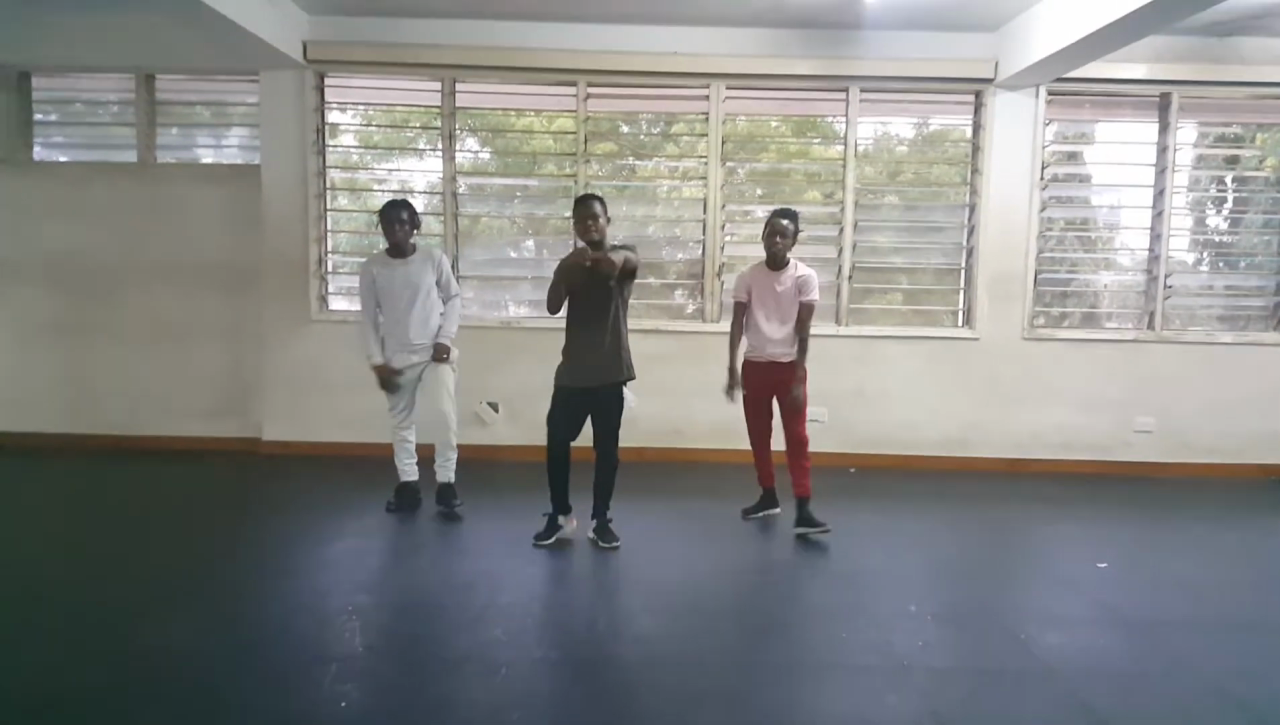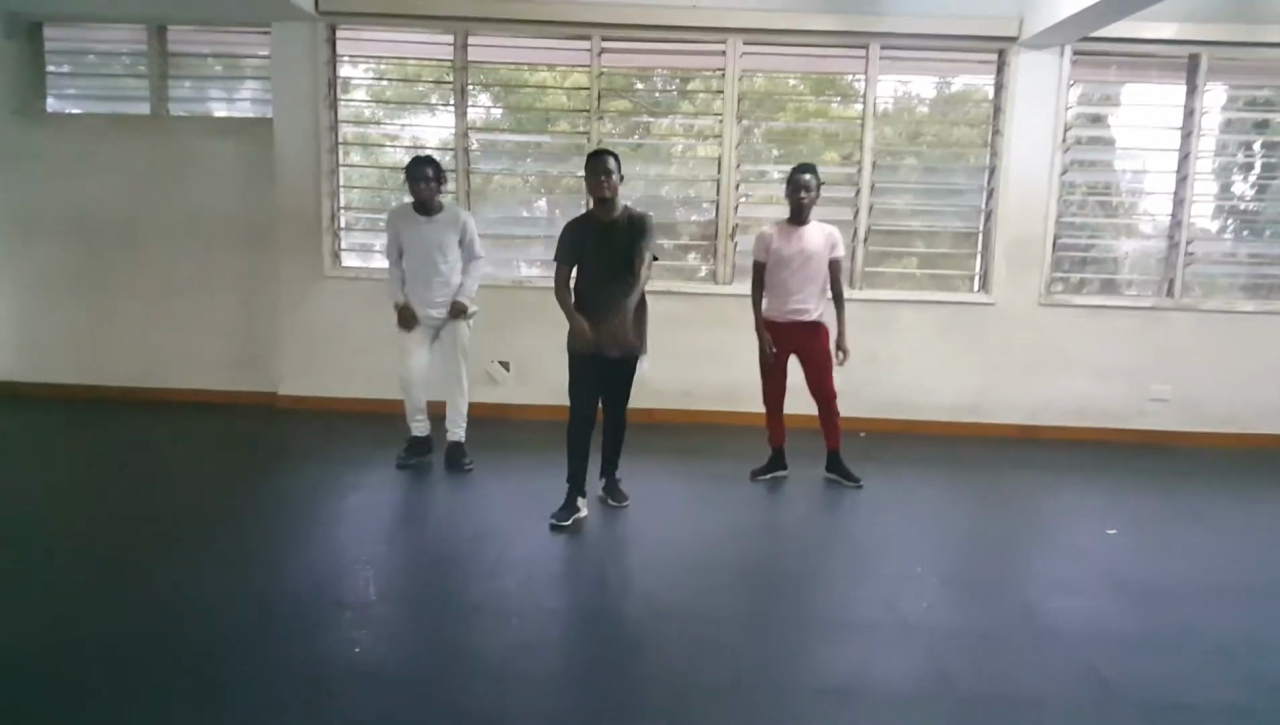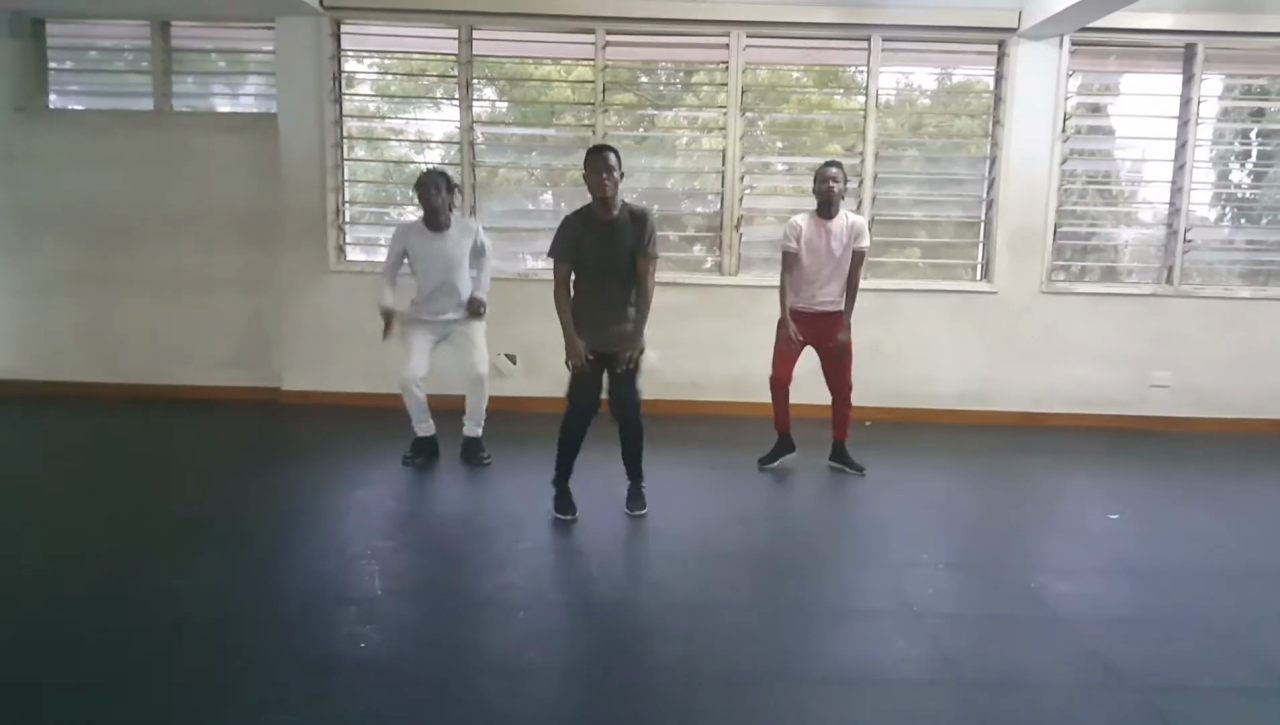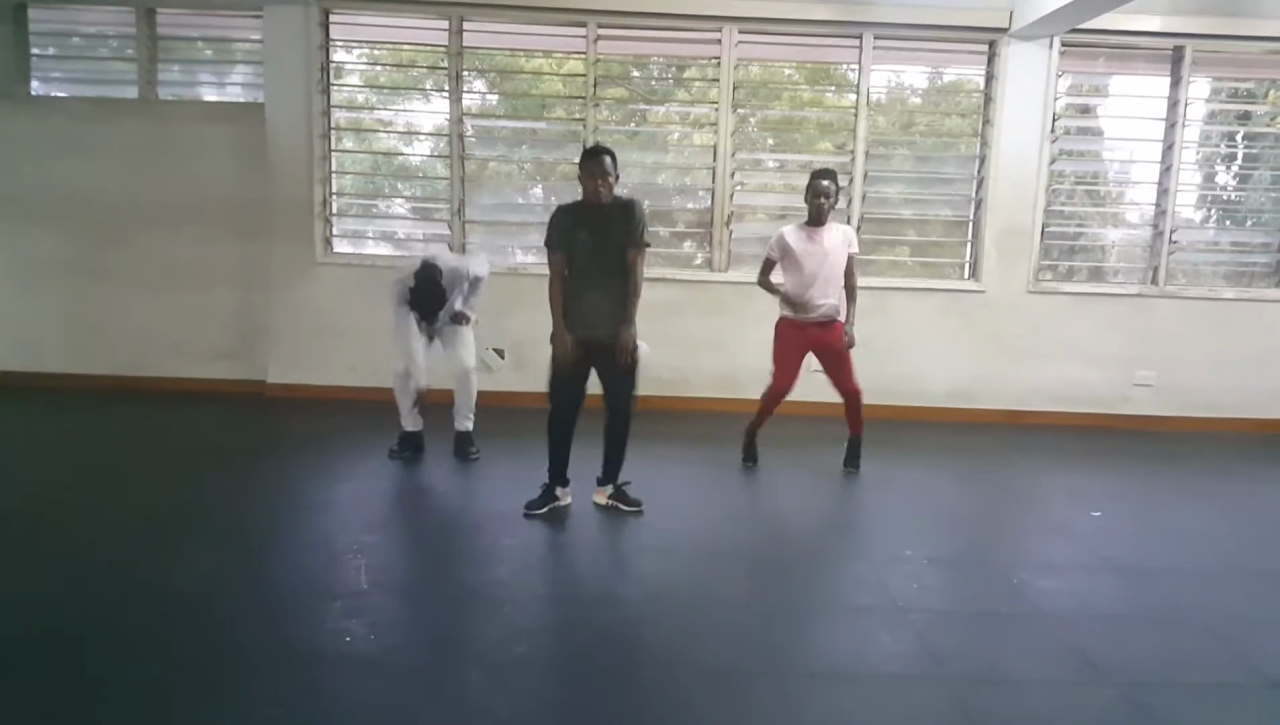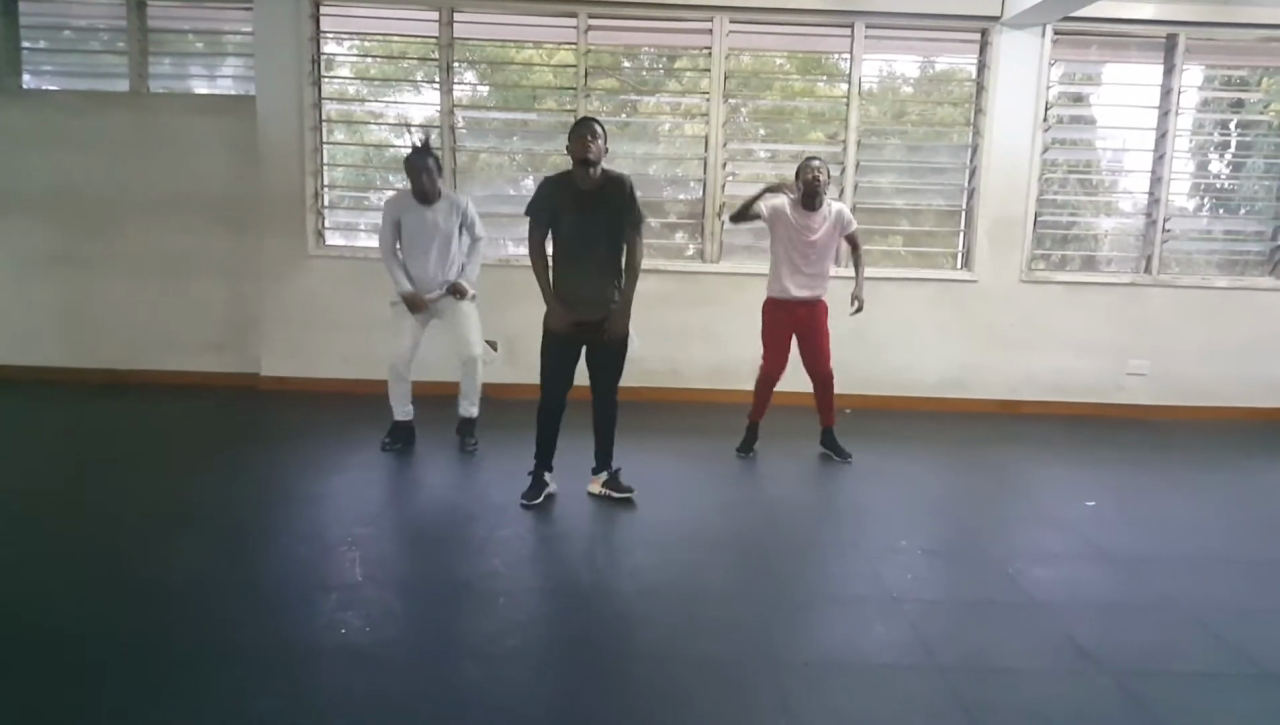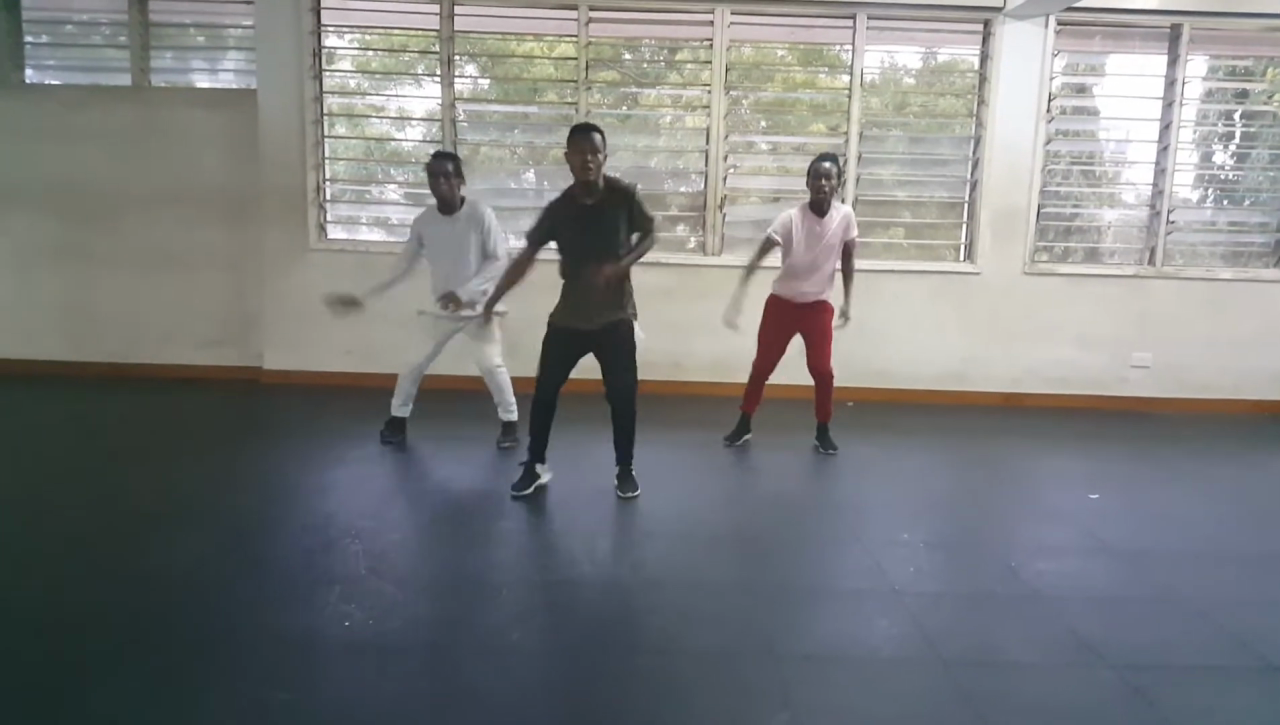
dt=0.3s
person 1, frame 1
left shoulder: (622, 258)
right shoulder: (571, 266)
left elbow: (630, 259)
right elbow: (552, 306)
left wrist: (615, 257)
right wrist: (564, 270)
left hip: (610, 369)
right hip: (573, 368)
left knee: (607, 447)
right knee: (557, 439)
left ankle: (600, 519)
right ankle: (560, 514)
person 1, frame 2
left shoulder: (639, 222)
right shoulder: (576, 228)
left elbow: (642, 269)
right elbow: (561, 282)
left wrist: (627, 309)
right wrist: (575, 319)
left hip: (625, 335)
right hip: (586, 336)
left knee: (616, 412)
right knee: (581, 414)
left ankle: (608, 477)
right ankle: (575, 495)
person 1, frame 3
left shoulder: (640, 219)
right shoulder: (573, 225)
left elbow: (646, 278)
right elbow: (561, 284)
left wrist: (639, 333)
right wrist: (570, 337)
left hip: (625, 332)
right hip: (585, 336)
left knee: (625, 409)
right knee: (582, 407)
left ankle: (635, 485)
right ankle: (562, 487)
person 1, frame 4
left shoulder: (630, 211)
right shoulder: (564, 216)
left elbow: (635, 271)
right elbow: (557, 276)
left wrist: (628, 326)
right wrist: (559, 332)
left hip: (615, 332)
right hip: (573, 332)
left knee: (620, 409)
right knee: (563, 407)
left ankle: (609, 485)
right ankle: (557, 486)
person 1, frame 5
left shoulder: (620, 187)
right shoulder: (551, 189)
left elbow: (634, 249)
right elbow: (536, 246)
left wrist: (625, 305)
right wrist: (551, 303)
left hip: (608, 312)
right hip: (564, 313)
left knee: (606, 394)
right knee: (552, 393)
left ankle: (603, 473)
right ankle: (542, 474)
person 1, frame 6
left shoulder: (621, 194)
right shoulder: (557, 209)
left elbow: (646, 235)
right elbow: (526, 256)
left wrist: (620, 265)
right wrist: (492, 300)
left hip: (614, 315)
right hip: (568, 314)
left knee: (623, 394)
right knee: (544, 389)
left ankle: (624, 469)
right ankle: (535, 466)
person 2, frame 1
left shoulder: (804, 276)
right shoulder: (747, 277)
left elbow: (803, 331)
right elbow: (738, 324)
left wrist: (797, 378)
right wrist: (732, 369)
left hip: (789, 367)
right hip: (755, 365)
left knee: (797, 436)
right knee: (758, 436)
left ankle: (804, 512)
right ankle: (769, 497)
person 2, frame 2
left shoulder: (829, 235)
right shoulder: (768, 236)
left elbow: (836, 287)
right elbow: (757, 287)
left wrist: (841, 333)
right wrist: (760, 331)
left hip: (812, 327)
right hip: (775, 325)
left knee: (825, 395)
right knee: (772, 395)
left ankle: (834, 462)
right ankle: (777, 459)
person 2, frame 3
left shoulder: (856, 225)
right shoulder: (797, 225)
left elbow: (853, 278)
right elbow: (786, 275)
left wrist: (846, 325)
right wrist: (785, 321)
left hip: (832, 317)
right hip: (798, 315)
left knee: (842, 387)
right knee: (779, 379)
left ankle: (839, 451)
right ankle: (784, 442)
person 2, frame 4
left shoulder: (846, 234)
right shoulder: (787, 235)
left elbow: (851, 281)
right elbow: (762, 276)
left wrist: (849, 323)
right wrist: (786, 297)
left hip: (830, 325)
right hip: (793, 324)
left knee: (851, 391)
right knee: (780, 387)
left ankle: (854, 444)
right ankle: (750, 436)
person 2, frame 5
left shoulder: (839, 212)
right shoulder: (780, 207)
left elbow: (856, 248)
right elbow: (736, 219)
left wrist: (859, 286)
right wrist: (766, 190)
left hip: (813, 306)
right hip: (778, 305)
left knee: (822, 372)
right knee: (771, 370)
left ankle: (828, 436)
right ankle: (752, 431)
person 2, frame 6
left shoulder: (846, 216)
right shoulder: (789, 218)
left elbow: (848, 261)
right elbow: (758, 257)
left wrist: (847, 302)
right wrist: (737, 295)
left hip: (817, 306)
right hip: (782, 303)
left knee: (822, 371)
right knee: (762, 366)
left ankle: (823, 431)
right ankle: (744, 424)
person 3, frame 1
left shoulder: (435, 259)
right shoulder: (372, 267)
left elbow: (453, 299)
right elbow: (369, 317)
left wrist: (445, 339)
right wrist: (377, 361)
left hip: (435, 352)
right hip: (397, 357)
left knee: (444, 414)
right knee: (401, 422)
left ankle: (445, 482)
right ankle: (408, 484)
person 3, frame 2
left shoulder: (460, 219)
right shoulder: (397, 218)
left elbow: (476, 260)
right elbow: (395, 264)
left wrist: (465, 297)
right wrist: (399, 304)
left hip: (454, 310)
right hip: (417, 312)
left knee: (455, 376)
right knee: (411, 374)
left ankle: (455, 442)
right ankle: (419, 436)
person 3, frame 3
left shoulder: (470, 229)
right shoulder: (405, 234)
left elbow: (484, 256)
right elbow: (389, 273)
left wrist: (480, 294)
right wrist: (388, 306)
left hip: (464, 316)
right hip: (423, 319)
left knee: (478, 372)
right knee: (410, 376)
left ankle: (472, 438)
right ankle: (425, 438)
person 3, frame 4
left shoulder: (461, 269)
right shoulder: (401, 289)
left elbow: (482, 271)
right elbow: (409, 334)
left wrist: (466, 308)
right wrist: (418, 383)
left hip: (454, 320)
right hip: (415, 324)
left knee: (465, 366)
right knee: (402, 371)
left ankle: (463, 433)
right ankle: (411, 433)
person 3, frame 5
left shoulder: (459, 204)
right shoulder: (395, 205)
left elbow: (477, 240)
right elbow: (388, 252)
left wrist: (466, 279)
right wrist: (406, 290)
left hip: (452, 292)
right hip: (413, 293)
left knee: (472, 351)
right knee: (399, 358)
left ankle: (468, 421)
right ankle: (402, 424)
person 3, frame 6
left shoulder: (480, 214)
right shoulder: (424, 222)
left elbow: (498, 260)
right elbow: (403, 264)
left wrist: (465, 294)
right wrist: (364, 297)
left hip: (476, 304)
right hip: (445, 308)
left knee: (490, 364)
right knee: (415, 364)
left ankle: (510, 423)
right ankle: (397, 420)
